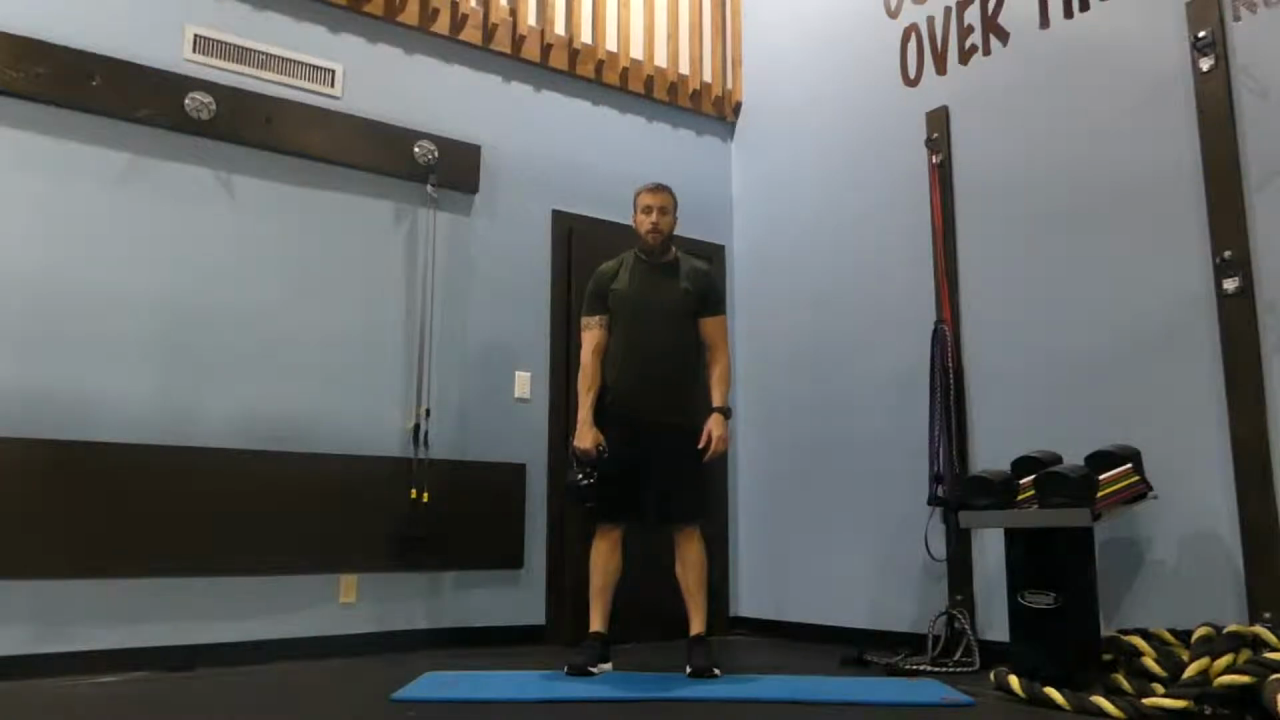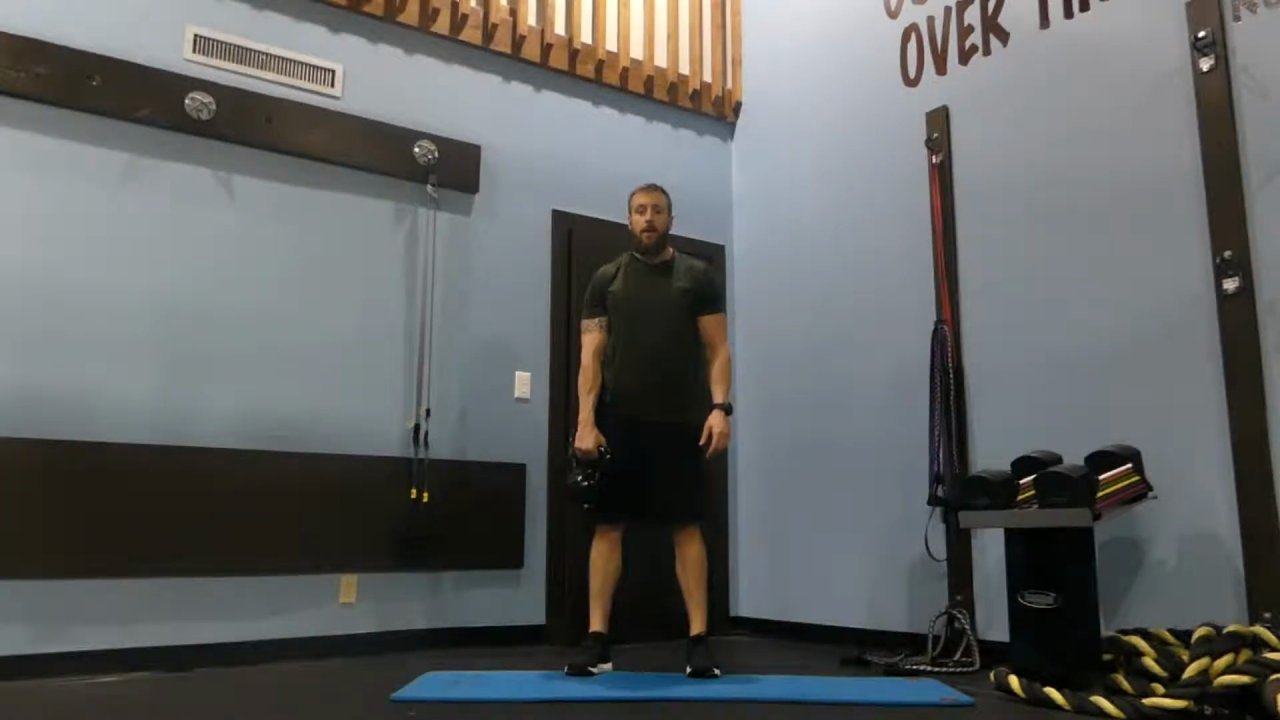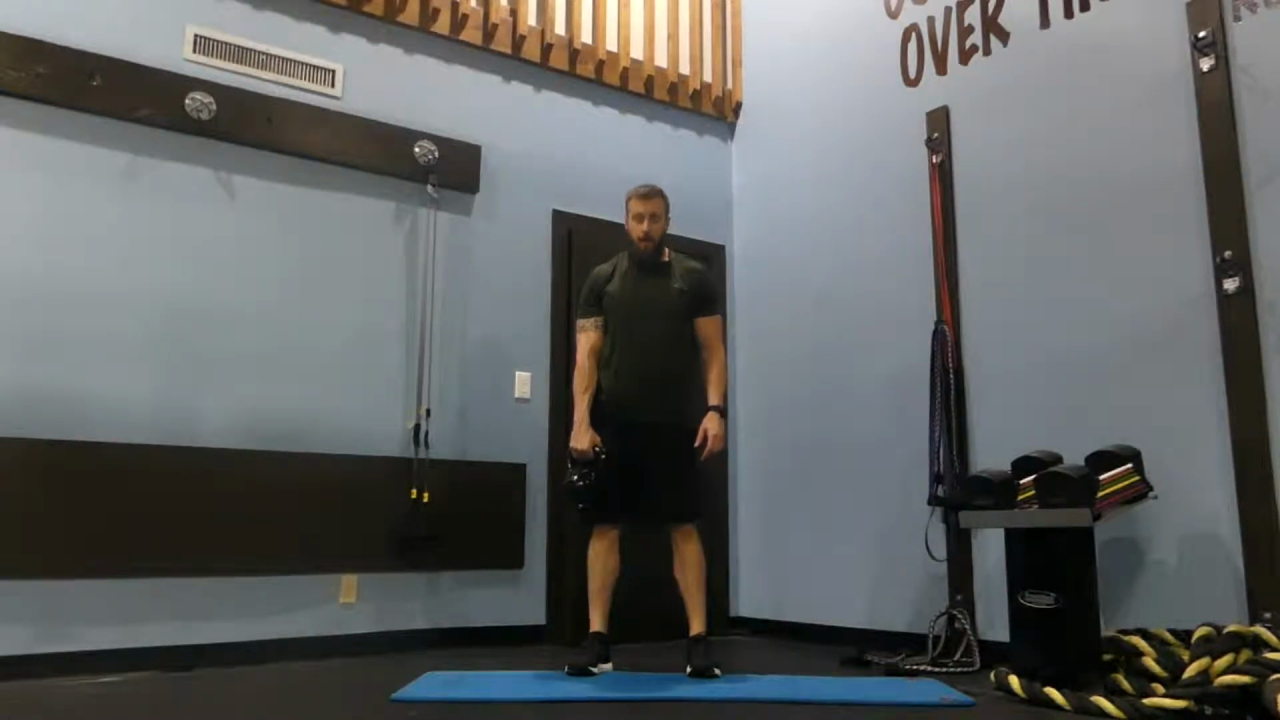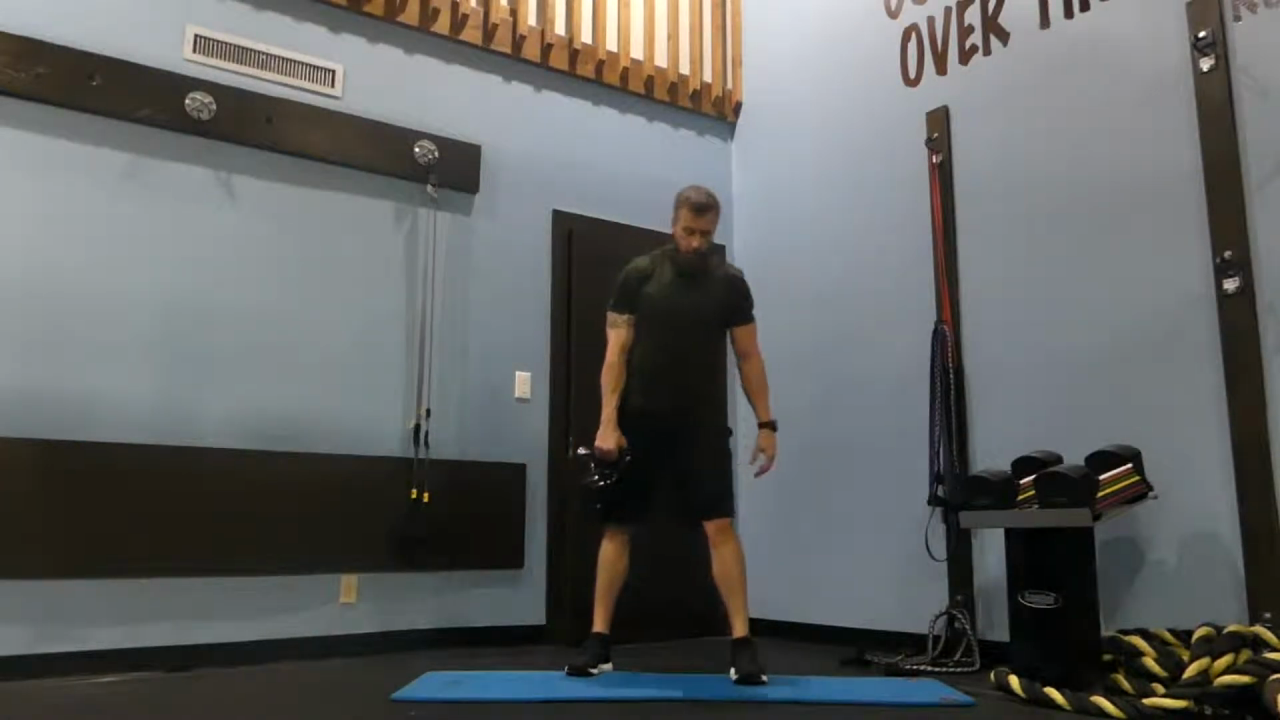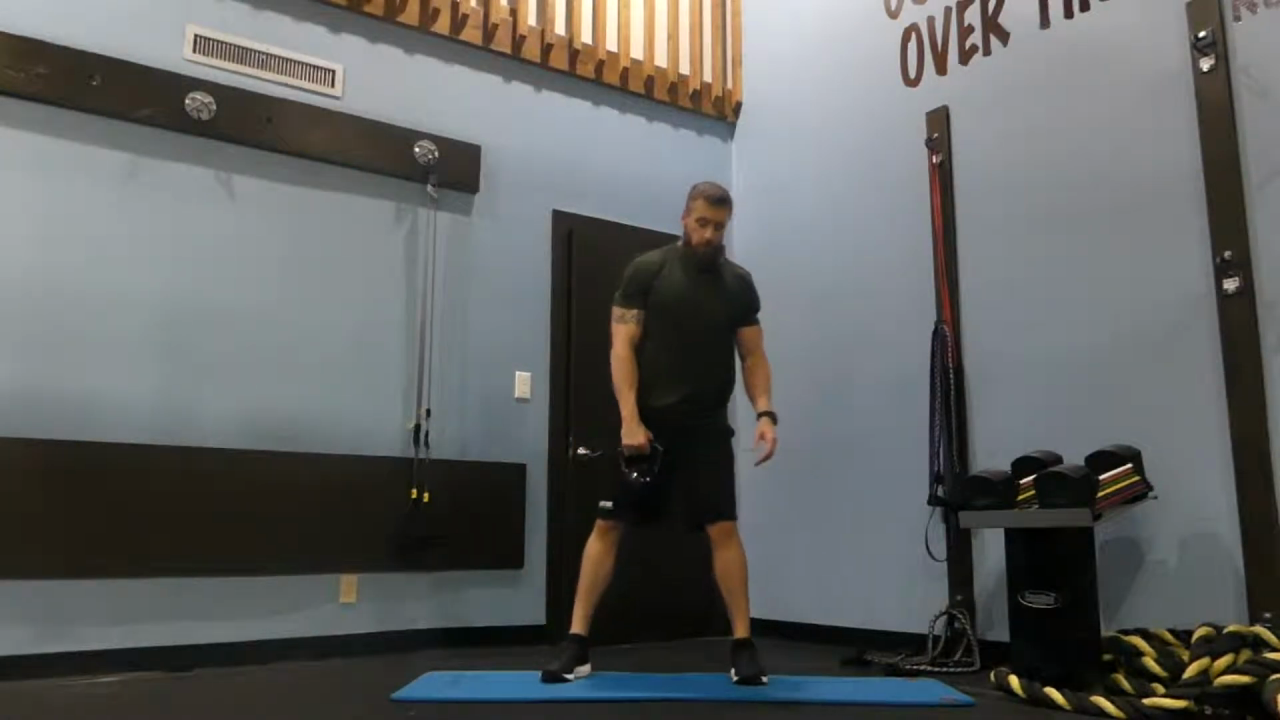
dt=0.7s
person 1, frame 1
left shoulder: (700, 278)
right shoulder: (608, 276)
left elbow: (717, 351)
right elbow: (592, 352)
left wrist: (718, 411)
right wrist: (585, 419)
left hip: (680, 424)
right hip: (618, 423)
left knee: (687, 527)
right knee: (608, 526)
left ankle: (699, 641)
right ankle: (597, 640)
person 1, frame 2
left shoulder: (697, 276)
right shoulder: (607, 279)
left elbow: (717, 348)
right elbow: (592, 355)
left wrist: (719, 407)
right wrist: (586, 422)
left hip: (680, 423)
right hip: (619, 423)
left knee: (687, 528)
right knee: (608, 527)
left ankle: (698, 639)
right ankle: (597, 639)
person 1, frame 3
left shoulder: (693, 277)
right shoulder: (603, 278)
left elbow: (713, 349)
right elbow: (588, 355)
left wrist: (714, 409)
right wrist: (582, 422)
left hip: (677, 424)
right hip: (615, 424)
left knee: (685, 529)
right knee: (605, 528)
left ankle: (699, 641)
right ankle: (598, 641)
person 1, frame 4
left shoulder: (730, 282)
right shoulder: (638, 275)
left elbow: (748, 357)
right elbow: (617, 353)
left wrist: (766, 423)
right wrist: (609, 423)
left hip: (702, 424)
right hip: (640, 422)
left knee: (720, 527)
right knee: (617, 527)
left ankle: (742, 645)
right ankle: (598, 642)
person 1, frame 5
left shoulder: (738, 282)
right shoulder: (647, 271)
left elbow: (753, 355)
right elbow: (623, 347)
left wrist: (765, 413)
right wrist: (631, 419)
left hip: (707, 425)
right hip: (646, 421)
left knee: (723, 529)
right knee: (608, 525)
left ankle: (743, 645)
right ankle: (576, 643)
